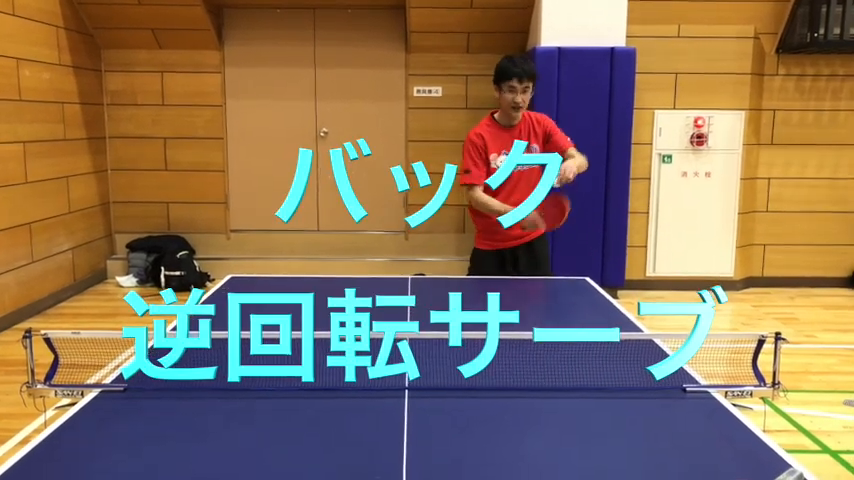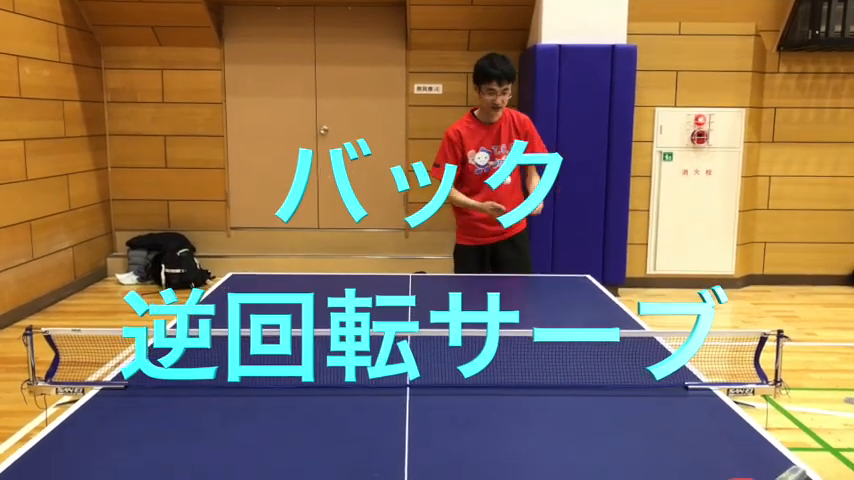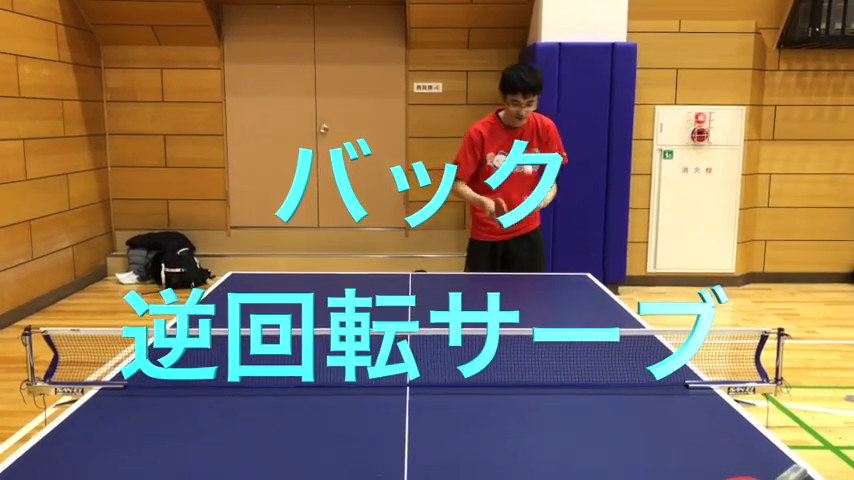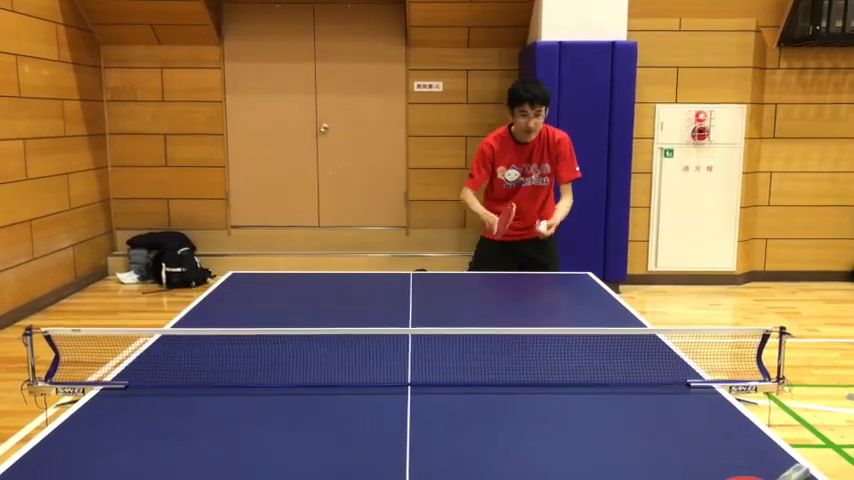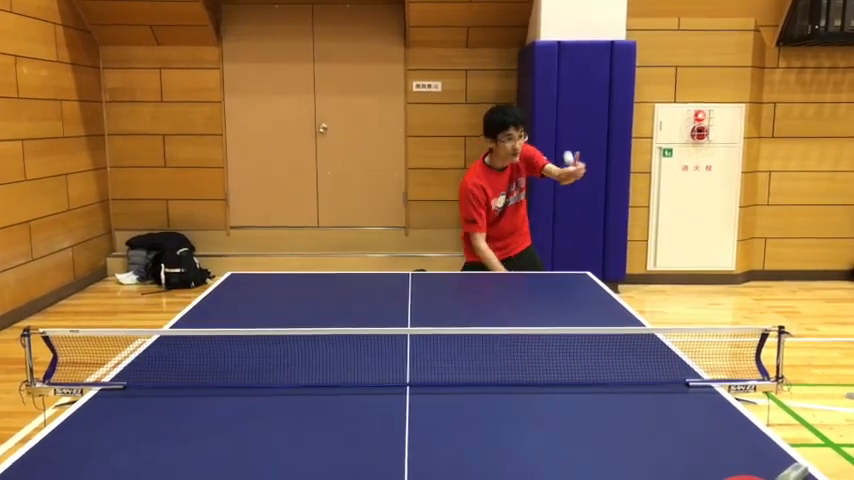
dt=0.5s
person 1, frame 1
left shoulder: (540, 125)
right shoulder: (478, 137)
left elbow: (581, 161)
right elbow: (474, 195)
left wrist: (572, 164)
left hip: (533, 237)
right hip: (491, 241)
person 1, frame 2
left shoulder: (522, 124)
right shoulder: (458, 133)
left elbow: (531, 172)
right wrist: (480, 206)
left hip: (514, 233)
right hip: (472, 237)
person 1, frame 3
left shoulder: (546, 129)
right shoulder: (480, 132)
right elbow: (458, 183)
left wrist: (544, 199)
right wrist: (482, 201)
left hip: (527, 231)
right hip: (485, 233)
person 1, frame 4
left shoulder: (559, 142)
right shoulder: (492, 145)
left elbow: (566, 194)
right elbow: (467, 192)
left wrist: (554, 221)
right wrist: (487, 217)
left hip: (540, 235)
right hip: (499, 235)
person 1, frame 5
left shoulder: (525, 154)
right shoulder: (474, 183)
left elbow: (557, 174)
right elbow: (478, 241)
left wrist: (571, 173)
left hip: (521, 248)
right hip: (486, 256)
